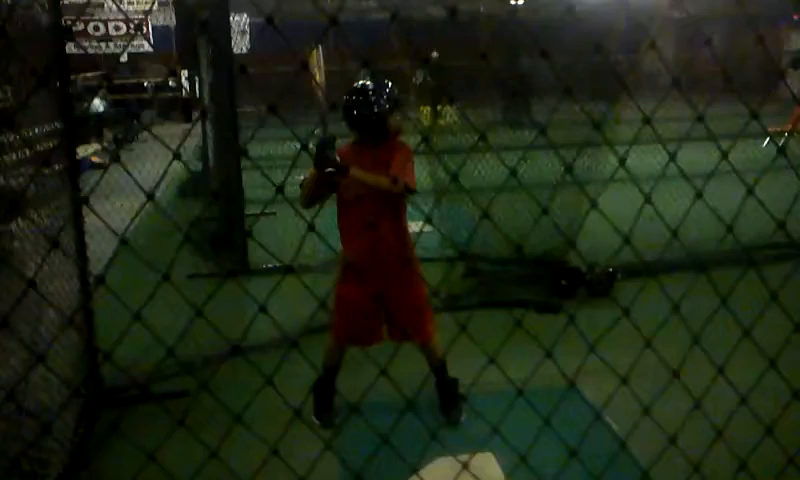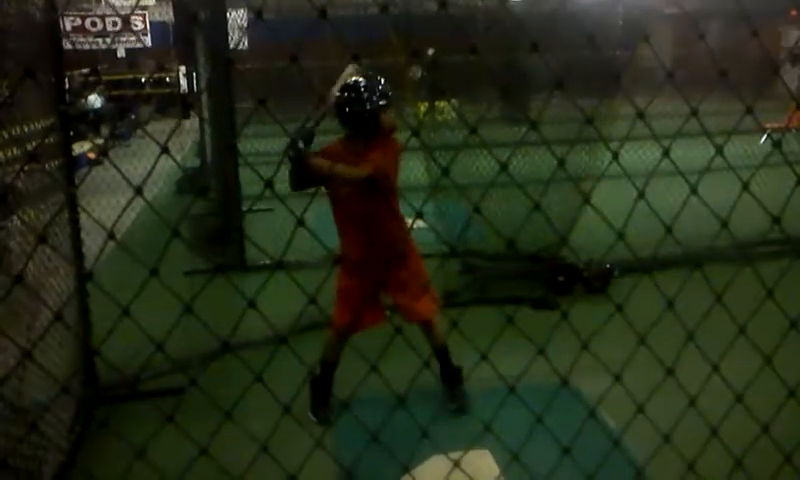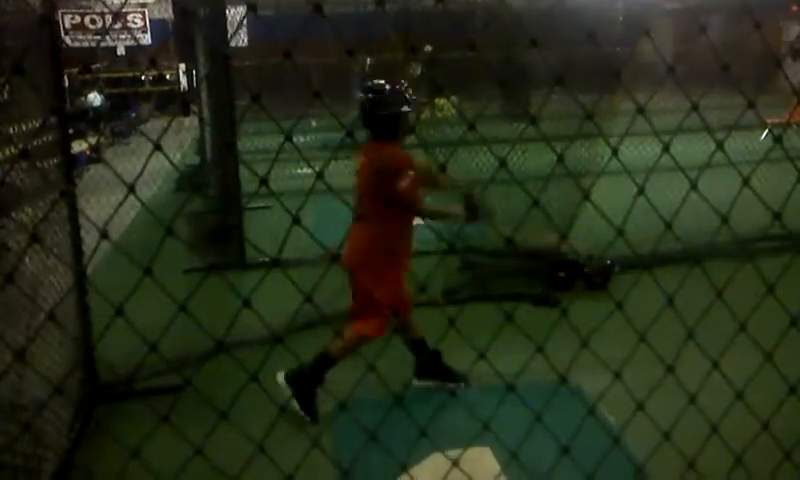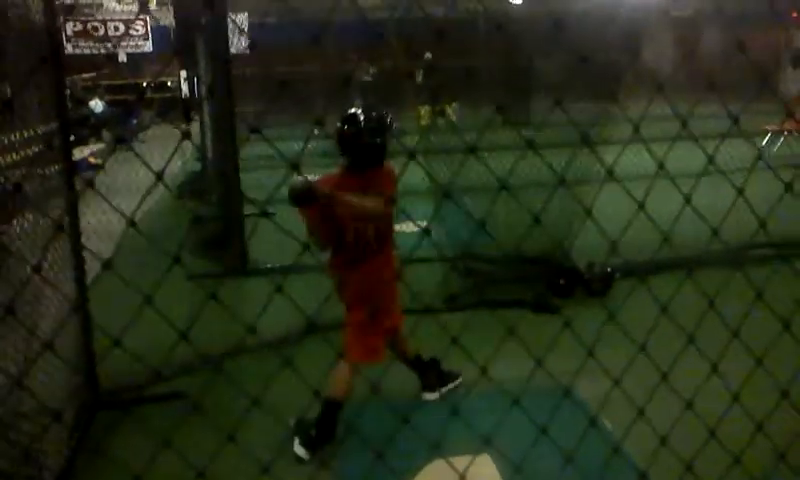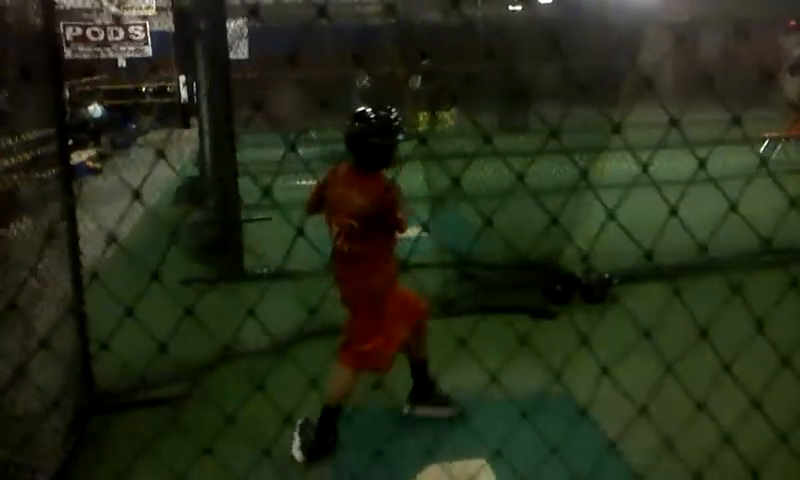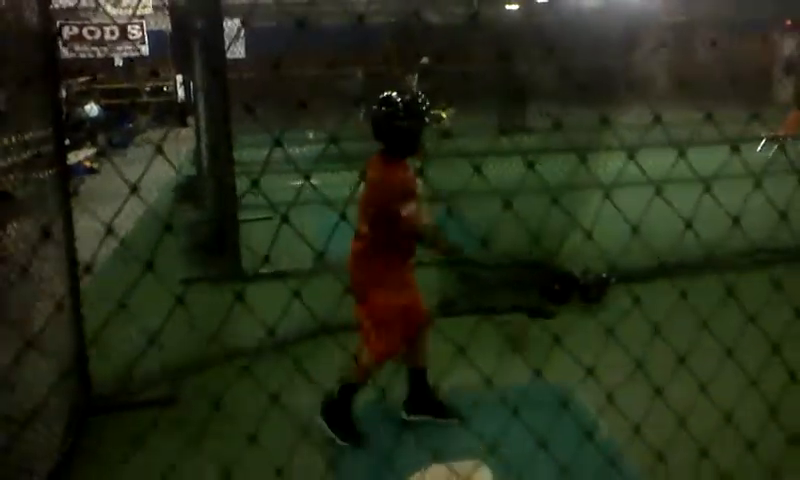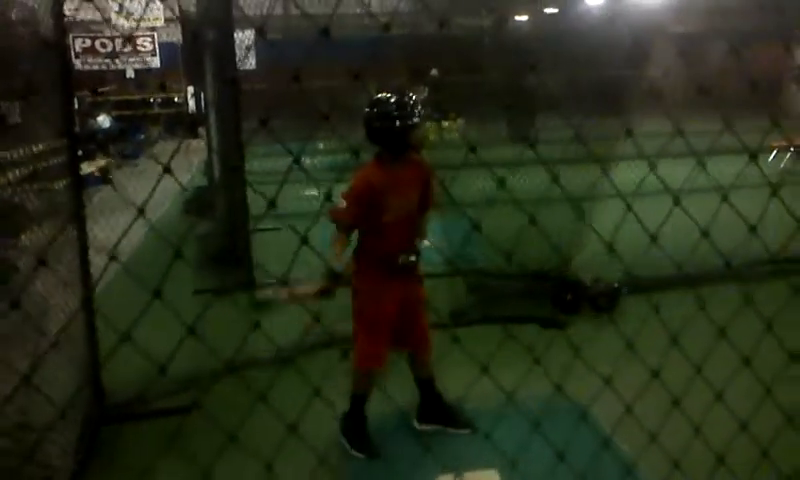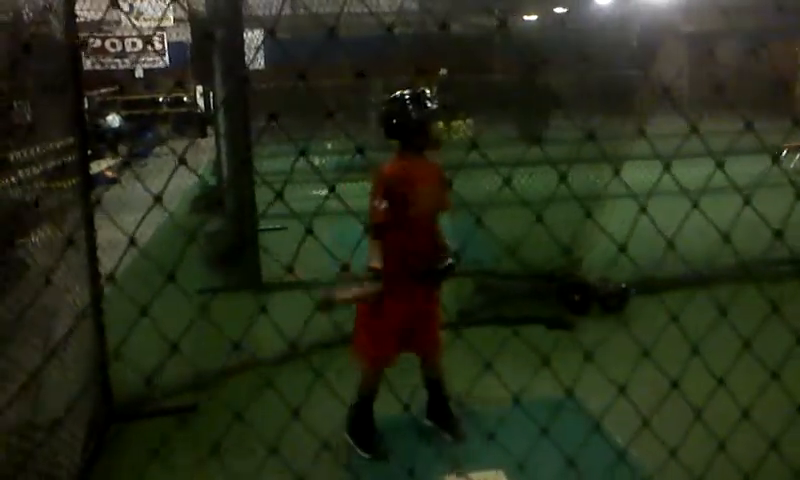
dt=0.4s
person 1, frame 1
left shoulder: (399, 150)
right shoulder: (340, 156)
left elbow: (397, 186)
right elbow: (307, 200)
left wrist: (347, 170)
right wrist: (320, 165)
left hip: (398, 262)
right hip: (358, 265)
left knee: (422, 331)
right knee: (342, 333)
left ankle: (447, 390)
right ankle: (324, 392)
person 1, frame 2
left shoulder: (388, 146)
right shoulder: (330, 153)
left elbow: (359, 175)
left wrist: (312, 161)
right wrist: (302, 161)
left hip: (397, 251)
right hip: (357, 257)
left knee: (425, 315)
right knee: (343, 325)
left ankle: (451, 377)
right ankle: (321, 386)
person 1, frame 3
left shoulder: (376, 149)
right shoulder: (391, 158)
left elbow: (420, 171)
right elbow: (417, 208)
left wrist: (442, 180)
right wrist: (461, 211)
left hip: (374, 247)
right hip: (375, 254)
left knee: (398, 310)
right knee: (365, 326)
left ankle: (428, 364)
right ankle: (304, 378)
person 1, frame 4
left shoulder: (328, 188)
right shoulder: (386, 176)
left elbow: (321, 241)
left wrist: (308, 204)
left hip: (348, 274)
right hip: (377, 274)
left knee: (387, 326)
right knee: (360, 348)
left ankle: (416, 381)
right ankle: (320, 429)
person 1, frame 5
left shoulder: (337, 175)
right shoulder: (385, 187)
left elbow: (311, 207)
right elbow: (400, 225)
left hip: (352, 271)
right hip: (370, 282)
left knee: (415, 314)
right knee: (356, 357)
left ankle: (423, 392)
right ankle: (320, 436)
person 1, frame 6
left shoulder: (393, 163)
right shoulder: (394, 178)
left elbow: (415, 216)
right elbow: (418, 229)
left wrist: (425, 224)
right wrist: (446, 246)
left hip: (394, 264)
right hip: (375, 270)
left knee: (416, 326)
right knee: (382, 346)
left ankle: (419, 397)
right ankle: (338, 406)
person 1, frame 7
left shoulder: (420, 169)
right shoulder: (367, 180)
right elbow: (345, 227)
left wrist: (413, 249)
right wrist: (336, 265)
left hip: (407, 272)
right hip: (374, 276)
left knee: (419, 341)
right knee: (370, 352)
left ankle: (431, 408)
right ankle: (354, 421)
person 1, frame 8
left shoulder: (433, 169)
right shoulder: (391, 174)
right elbow: (379, 230)
left wrist: (442, 251)
right wrist: (377, 267)
left hip: (425, 274)
right hip: (394, 277)
left knee: (428, 343)
right knee: (378, 351)
left ankle: (437, 405)
right ankle: (360, 418)
